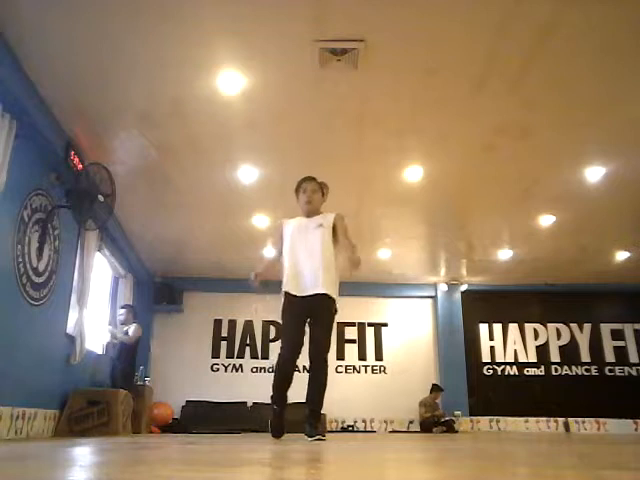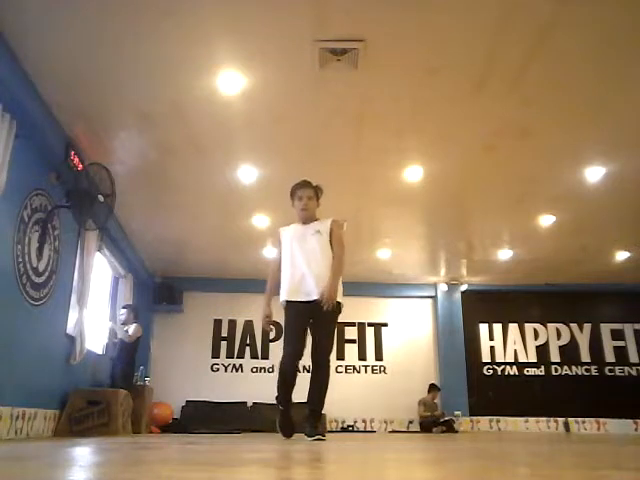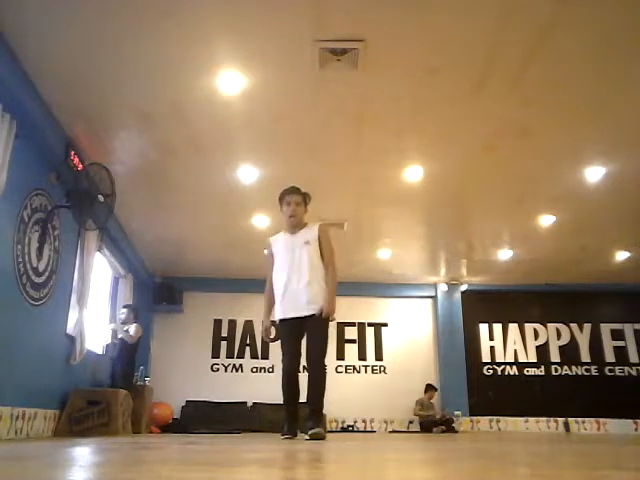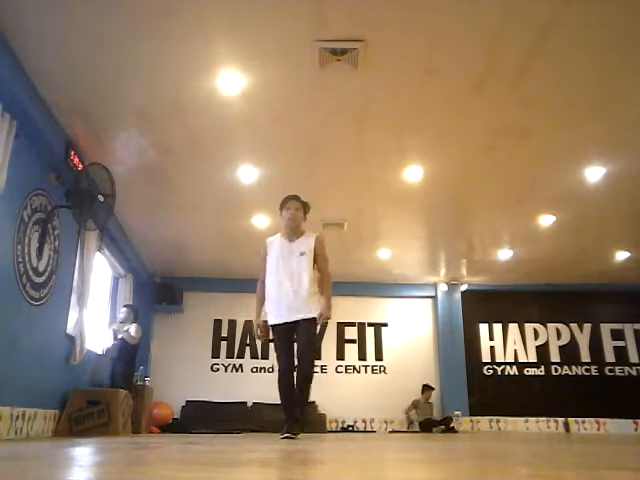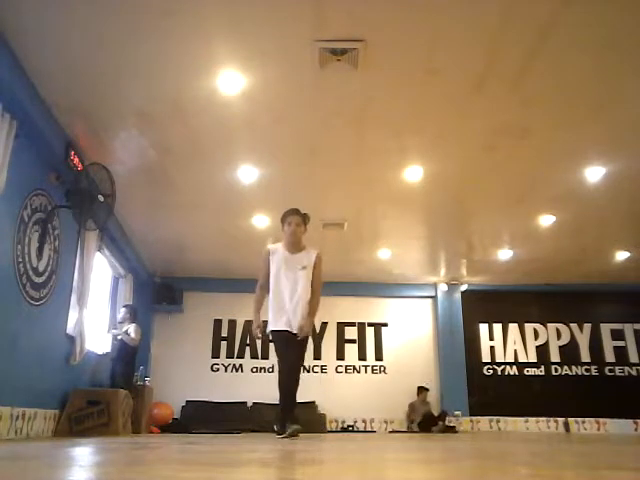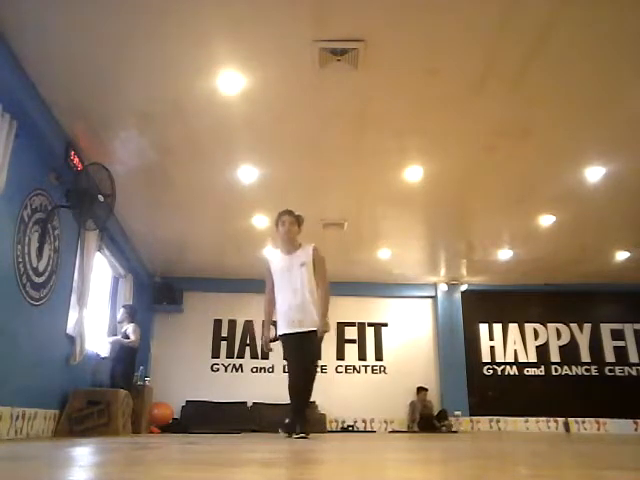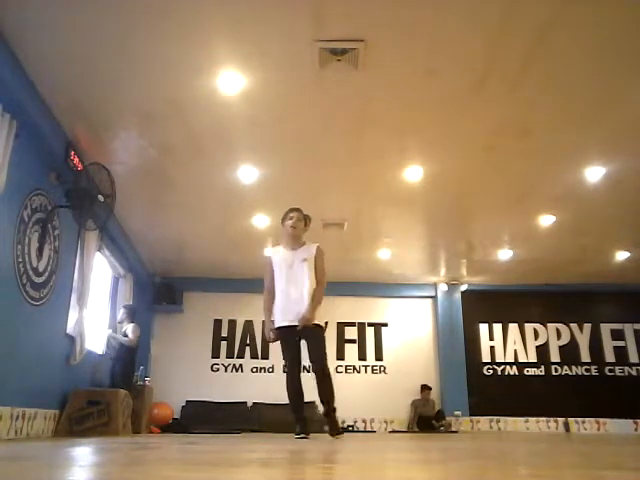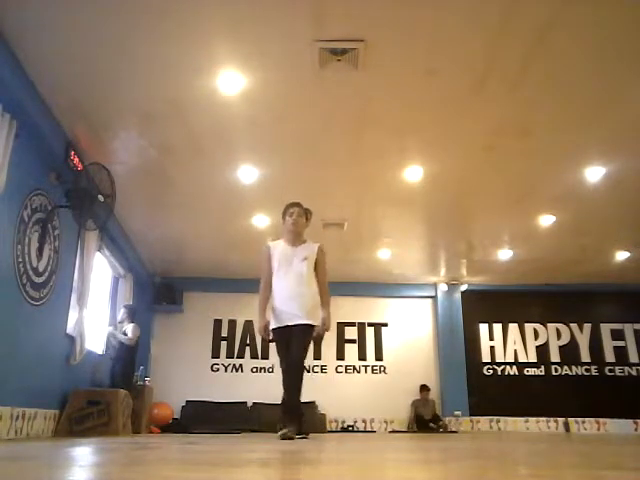
dt=0.4s
person 1, frame 1
left shoulder: (333, 220)
right shoulder: (286, 225)
left elbow: (345, 242)
right elbow: (276, 255)
left wrist: (353, 255)
right wrist: (261, 271)
left hip: (324, 292)
right hip: (294, 291)
left knee: (319, 356)
right knee: (289, 350)
left ankle: (313, 421)
right ankle: (278, 404)
person 1, frame 2
left shoulder: (331, 225)
right shoulder: (284, 233)
left elbow: (339, 255)
right elbow: (277, 268)
left wrist: (332, 284)
right wrist: (266, 302)
left hip: (326, 298)
right hip: (295, 298)
left knee: (321, 358)
right knee: (291, 354)
left ankle: (314, 421)
right ankle: (284, 407)
person 1, frame 3
left shoulder: (318, 231)
right shoulder: (274, 242)
left elbow: (330, 266)
right elbow: (271, 281)
left wrist: (330, 298)
right wrist: (266, 316)
left hip: (316, 308)
right hip: (287, 311)
left knee: (316, 362)
right knee: (289, 366)
left ankle: (315, 419)
right ankle: (291, 421)
person 1, frame 4
left shoulder: (314, 241)
right shoulder: (270, 244)
left elbow: (325, 274)
right elbow: (262, 281)
left wrist: (327, 303)
right wrist: (258, 315)
left hip: (307, 311)
right hip: (278, 315)
left knee: (306, 361)
right knee: (285, 367)
left ankle: (300, 413)
right ankle: (290, 422)
person 1, frame 5
left shoulder: (314, 257)
right shoulder: (271, 253)
left elbow: (316, 292)
right elbow: (262, 286)
left wrist: (309, 319)
right wrist: (256, 316)
left hip: (301, 323)
right hip: (278, 322)
left knee: (294, 372)
right knee: (286, 369)
left ankle: (283, 421)
right ankle: (289, 419)
person 1, frame 6
left shoulder: (312, 252)
right shoulder: (272, 258)
left elbow: (323, 286)
right elbow: (270, 296)
left wrist: (324, 317)
right wrist: (266, 328)
left hip: (312, 323)
right hip: (287, 325)
left knee: (308, 372)
right knee: (295, 373)
left ankle: (294, 419)
right ankle: (300, 423)
person 1, frame 7
left shoulder: (315, 251)
right shoulder: (273, 254)
left elbow: (321, 284)
right elbow: (269, 289)
left wrist: (311, 310)
right wrist: (268, 320)
left hip: (310, 319)
right hip: (285, 320)
left knee: (320, 365)
right knee: (292, 371)
left ankle: (330, 413)
right ankle: (300, 422)
person 1, frame 8
left shoulder: (316, 250)
right shoulder: (271, 249)
left elbow: (323, 284)
right elbow: (265, 284)
left wrist: (326, 313)
right wrist: (262, 315)
left hip: (306, 317)
right hip: (280, 319)
left knee: (296, 364)
right knee: (287, 370)
left ankle: (289, 419)
right ankle: (295, 420)
